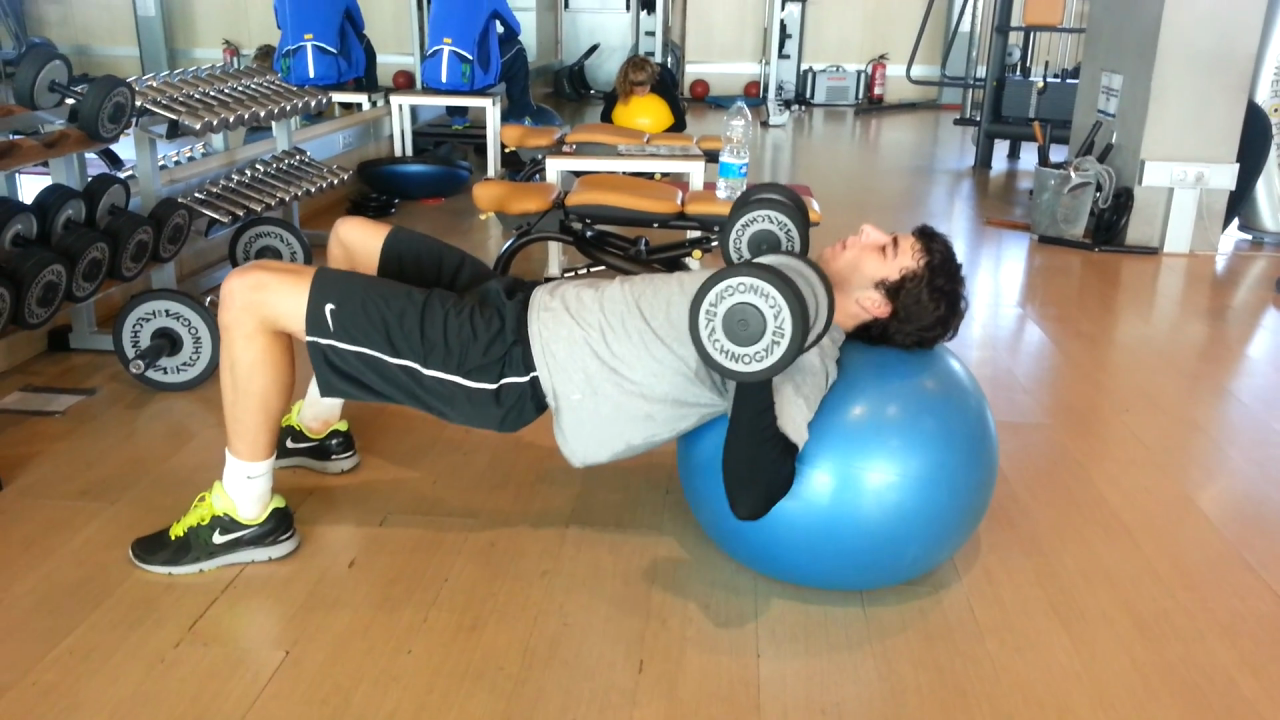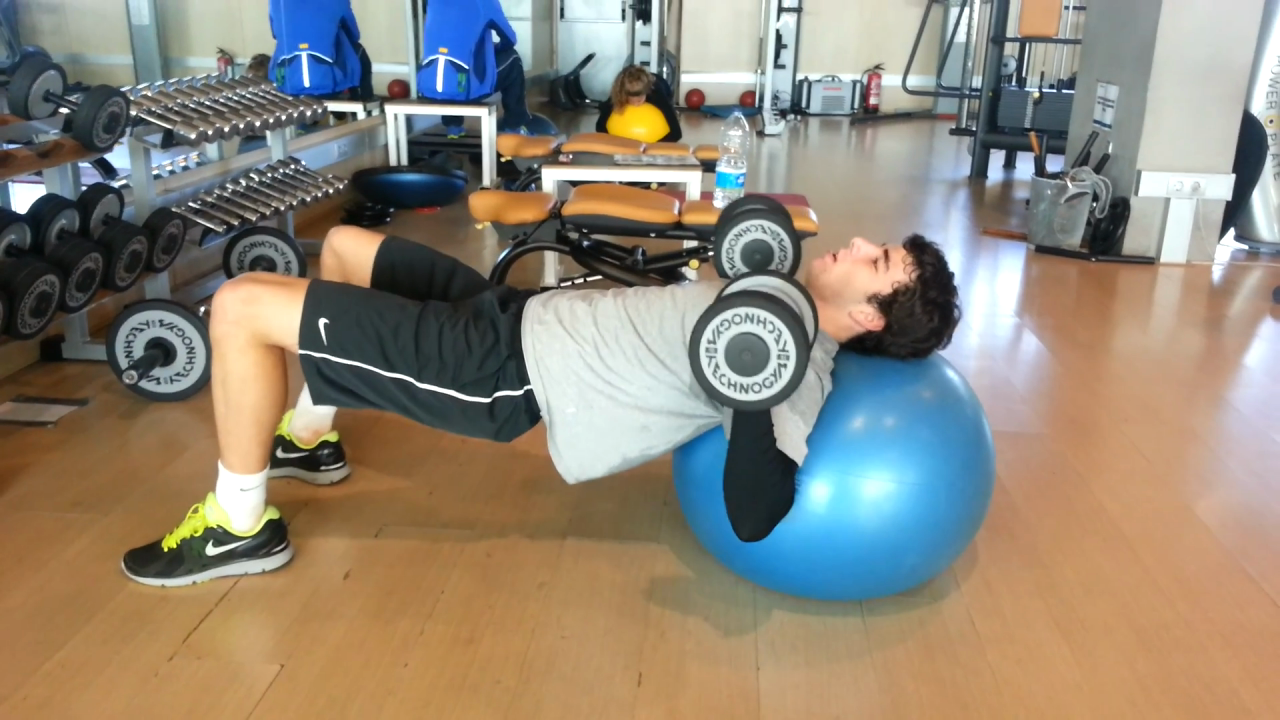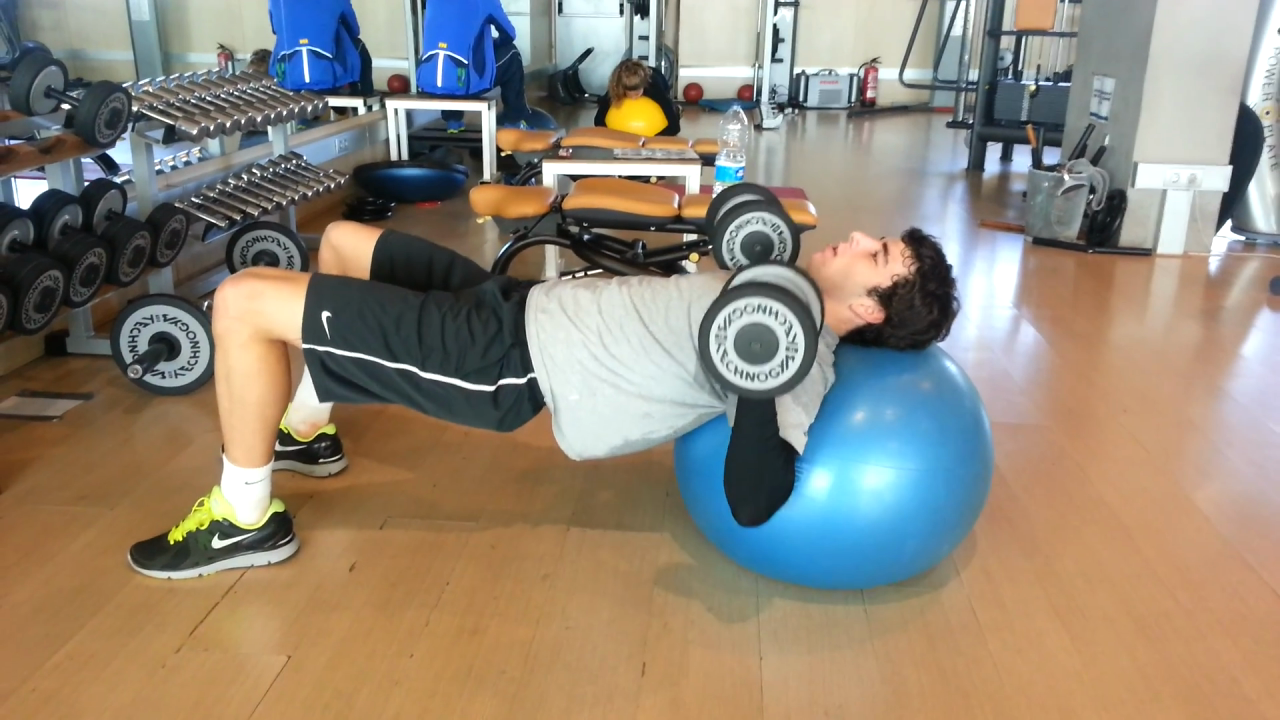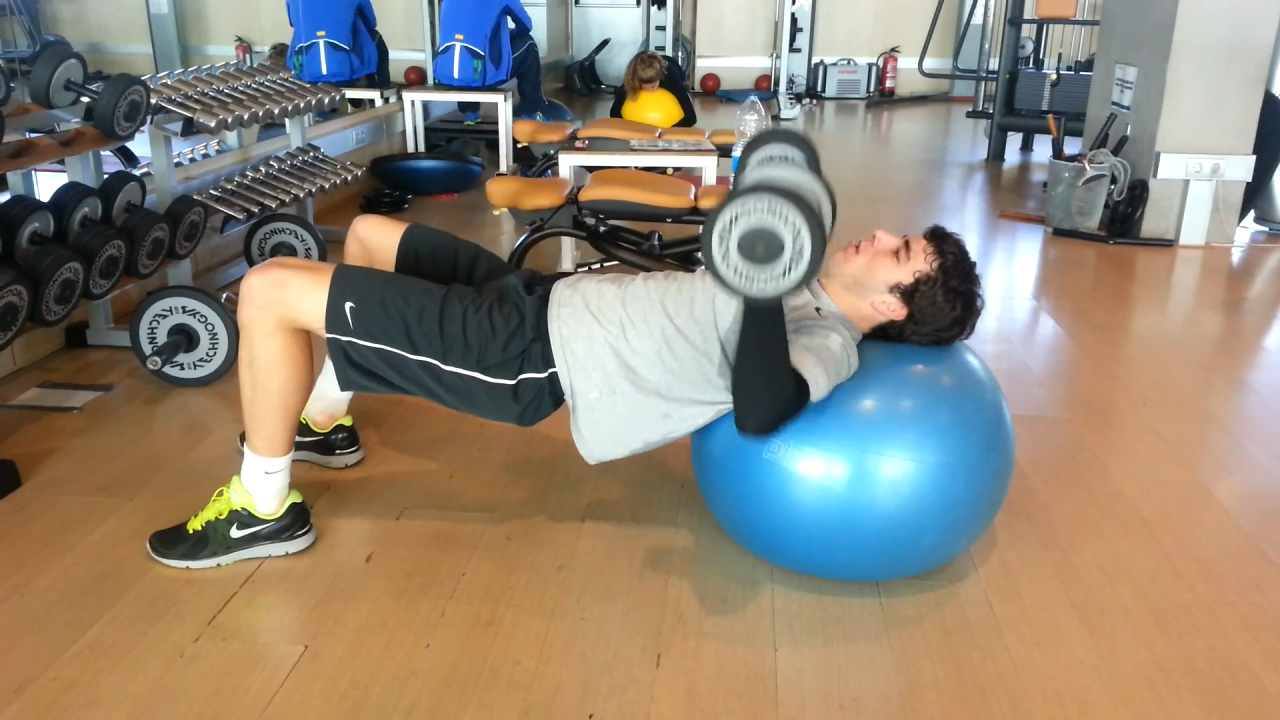
dt=0.3s
person 1, frame 1
left shoulder: (804, 357)
left elbow: (750, 494)
left hip: (512, 358)
right hip: (530, 305)
left knee: (250, 292)
right knee: (350, 235)
left ankle: (246, 512)
right ankle: (318, 427)
person 1, frame 2
left shoulder: (800, 371)
left elbow: (754, 514)
left hip: (506, 369)
right hip: (521, 316)
left knee: (240, 306)
right knee: (344, 244)
left ankle: (239, 524)
right ankle: (308, 437)
person 1, frame 3
left shoulder: (803, 361)
left elbow: (752, 499)
left hip: (510, 357)
right hip: (524, 303)
left knee: (242, 302)
right knee: (341, 240)
left ankle: (246, 516)
right ankle: (307, 429)
person 1, frame 4
left shoulder: (825, 349)
right shoulder: (812, 301)
left elbow: (757, 406)
left hip: (530, 353)
right hip: (547, 302)
left knee: (270, 290)
right knee: (367, 232)
left ankle: (263, 507)
right ankle: (324, 420)
